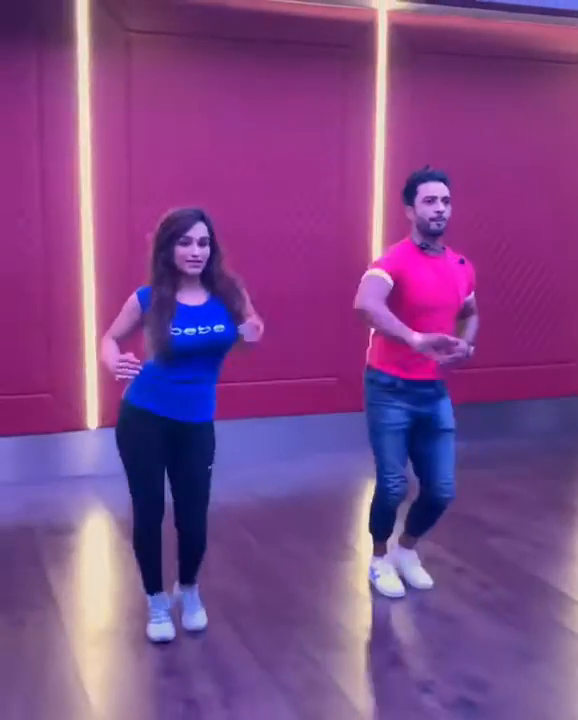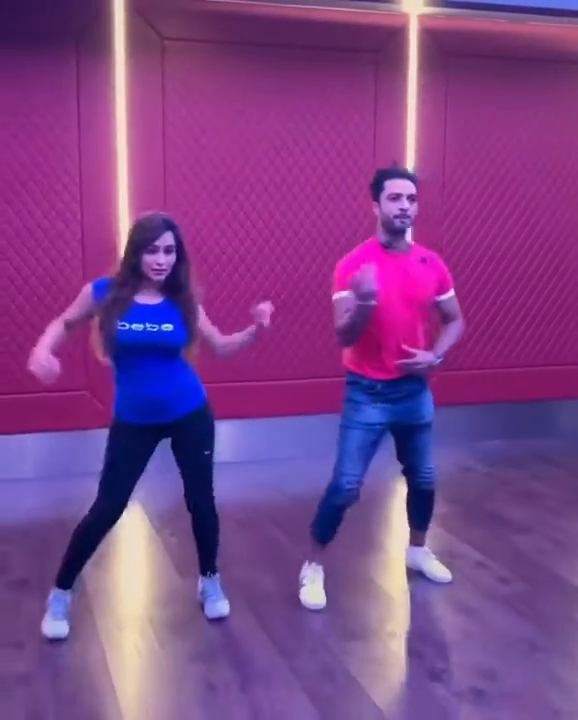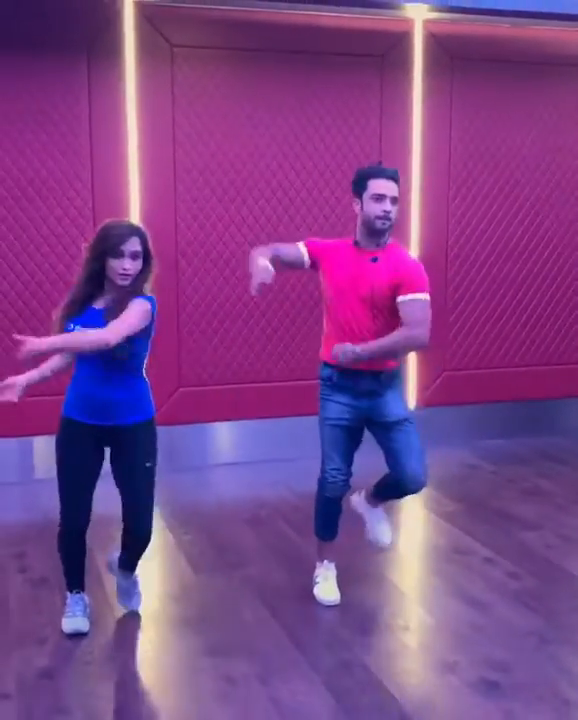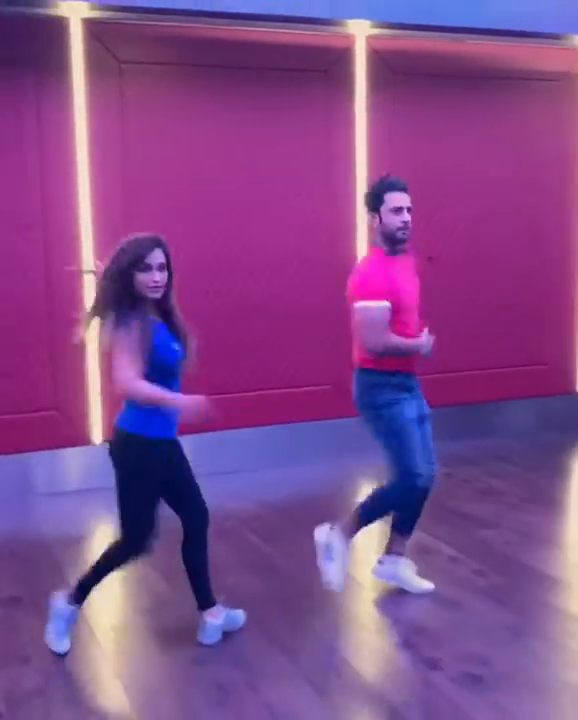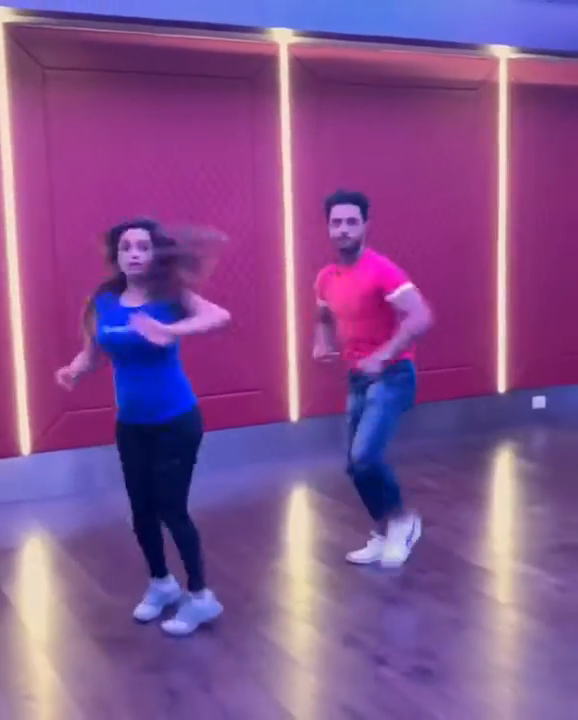
dt=0.5s
person 1, frame 1
left shoulder: (227, 291)
right shoulder: (147, 299)
left elbow: (248, 321)
right elbow: (110, 338)
left wrist: (252, 331)
right wrist: (115, 361)
left hip: (196, 420)
right hip: (143, 415)
left knee: (192, 519)
right knee: (148, 513)
left ankle: (188, 591)
right ankle: (155, 601)
person 1, frame 2
left shoulder: (184, 301)
right shoulder: (103, 293)
left elbow: (219, 345)
right elbow: (63, 323)
left wrist: (253, 328)
right wrist: (41, 352)
left hip: (189, 415)
right hip: (132, 421)
left knee: (201, 503)
right knee: (105, 510)
left ankle: (210, 582)
right ankle: (60, 595)
person 1, frame 3
left shoulder: (140, 304)
right shoulder: (80, 300)
left elbow: (106, 339)
left wrist: (44, 344)
left hip: (134, 425)
right hip: (79, 424)
left knee: (138, 521)
right knee: (74, 518)
left ankle: (124, 566)
right ankle: (76, 597)
person 1, frame 4
left shoulder: (160, 315)
right shoulder: (129, 321)
right elbow: (128, 383)
right wrist: (176, 400)
left hip: (158, 440)
right hip: (140, 443)
left knee: (197, 518)
right knee: (137, 538)
left ankle: (210, 613)
right ankle: (70, 603)
person 1, frame 5
left shoulder: (173, 296)
right shoulder: (102, 304)
left elbow: (218, 317)
right elbow: (90, 354)
left wrist: (169, 331)
right wrist: (72, 369)
left hip: (177, 419)
right hip: (132, 424)
left knee: (171, 509)
right knee: (142, 510)
left ankle: (201, 598)
right ankle: (164, 583)
person 2, frame 1
left shoulder: (461, 267)
right shoulder: (395, 261)
left elbow: (470, 315)
right elbow: (366, 302)
left wrist: (466, 343)
right wrist: (412, 337)
left hip: (435, 393)
right hip: (390, 391)
left knee: (441, 490)
right knee: (392, 487)
left ankle: (404, 550)
right ankle: (381, 558)
person 2, frame 2
left shoulder: (432, 265)
right shoulder: (353, 265)
left elbow: (455, 319)
right elbow: (343, 335)
left wrist: (435, 356)
right wrist: (363, 301)
left hip: (415, 390)
right hip: (367, 393)
left knee: (423, 479)
right knee: (345, 486)
left ankle: (418, 551)
right ankle: (313, 568)
person 2, frame 3
left shoulder: (408, 267)
right shoulder: (327, 251)
left elbow: (418, 335)
right elbow: (265, 254)
left wrist: (358, 351)
right wrist: (263, 263)
left hip: (385, 386)
right hip: (338, 386)
left knee: (412, 476)
right knee: (333, 480)
left ankle: (370, 502)
right ankle: (325, 565)
person 2, frame 4
left shoulder: (402, 262)
right shoulder: (374, 274)
right elbow: (376, 343)
left wrist: (413, 329)
right wrist: (417, 344)
left hip: (402, 386)
right hip: (383, 388)
left knee: (424, 475)
right knee: (413, 479)
left ankle: (394, 560)
right ankle: (338, 535)
person 2, frame 5
left shoulder: (381, 270)
right shoulder: (326, 278)
left elbow: (421, 318)
right elbow: (323, 319)
left wrist: (381, 357)
right wrist: (321, 345)
left hip: (392, 377)
right hip: (360, 381)
left knee: (364, 457)
right knee: (357, 463)
left ankle: (403, 521)
right ankle: (384, 537)
